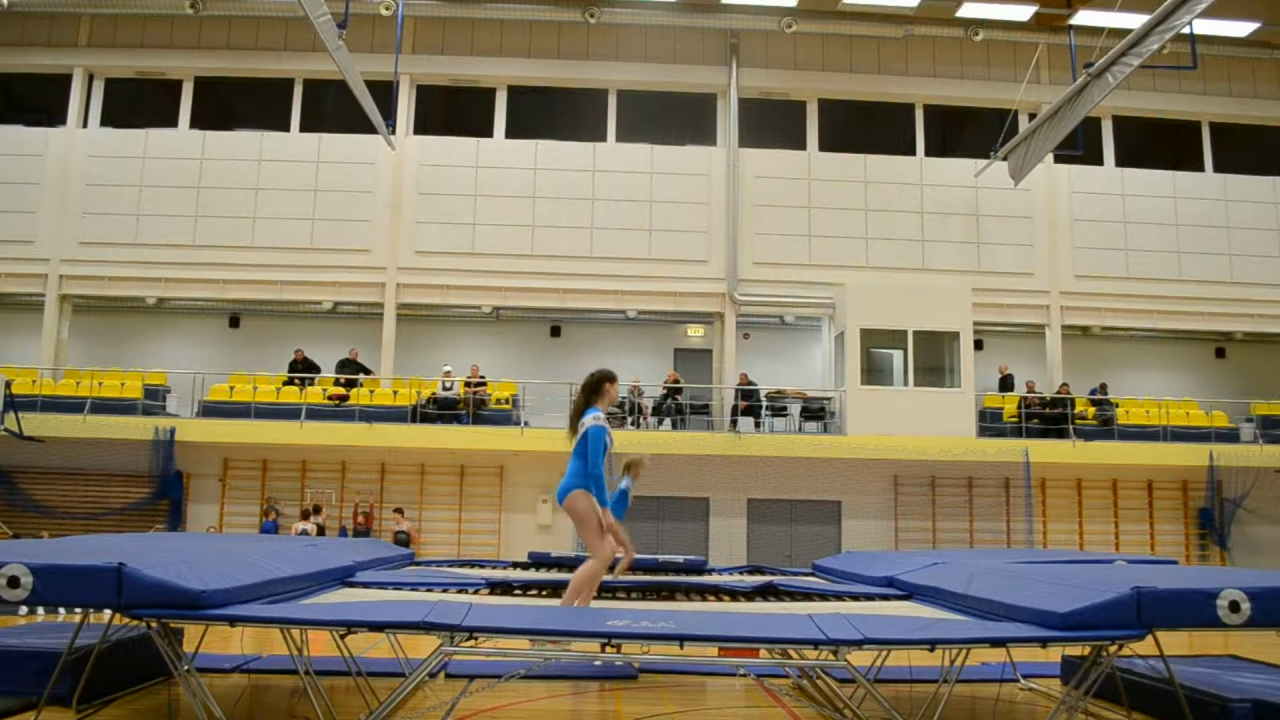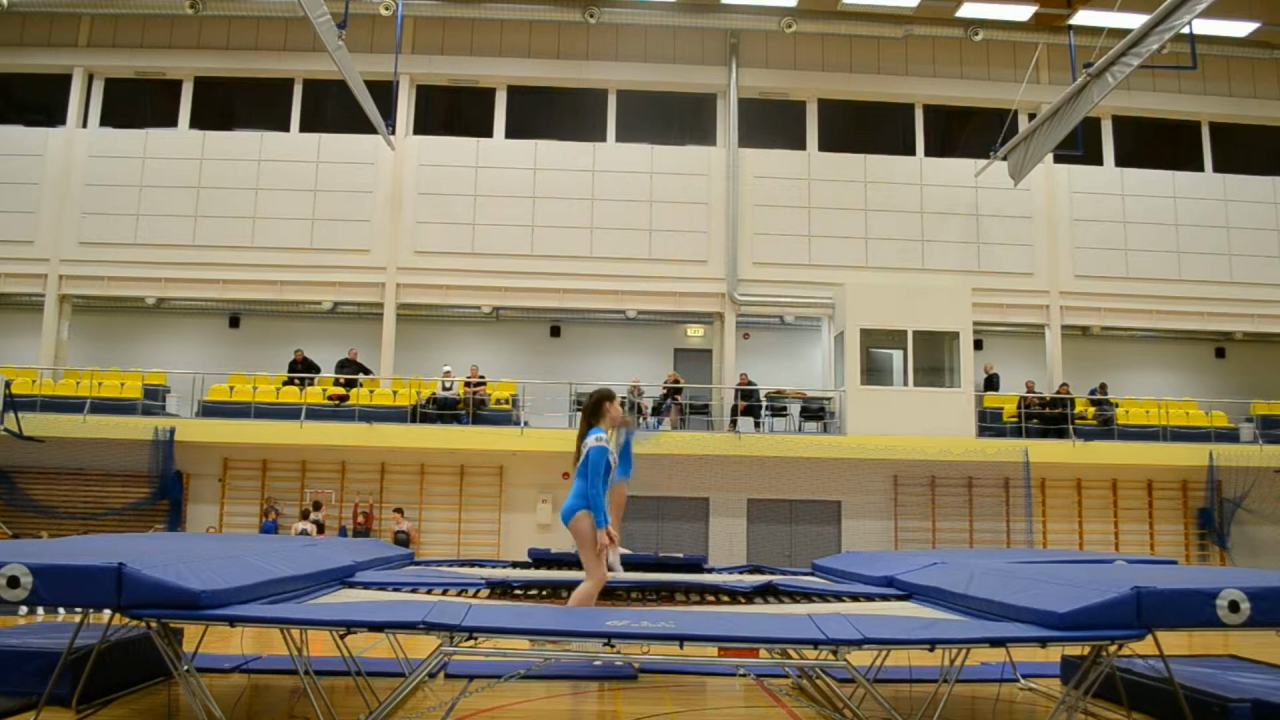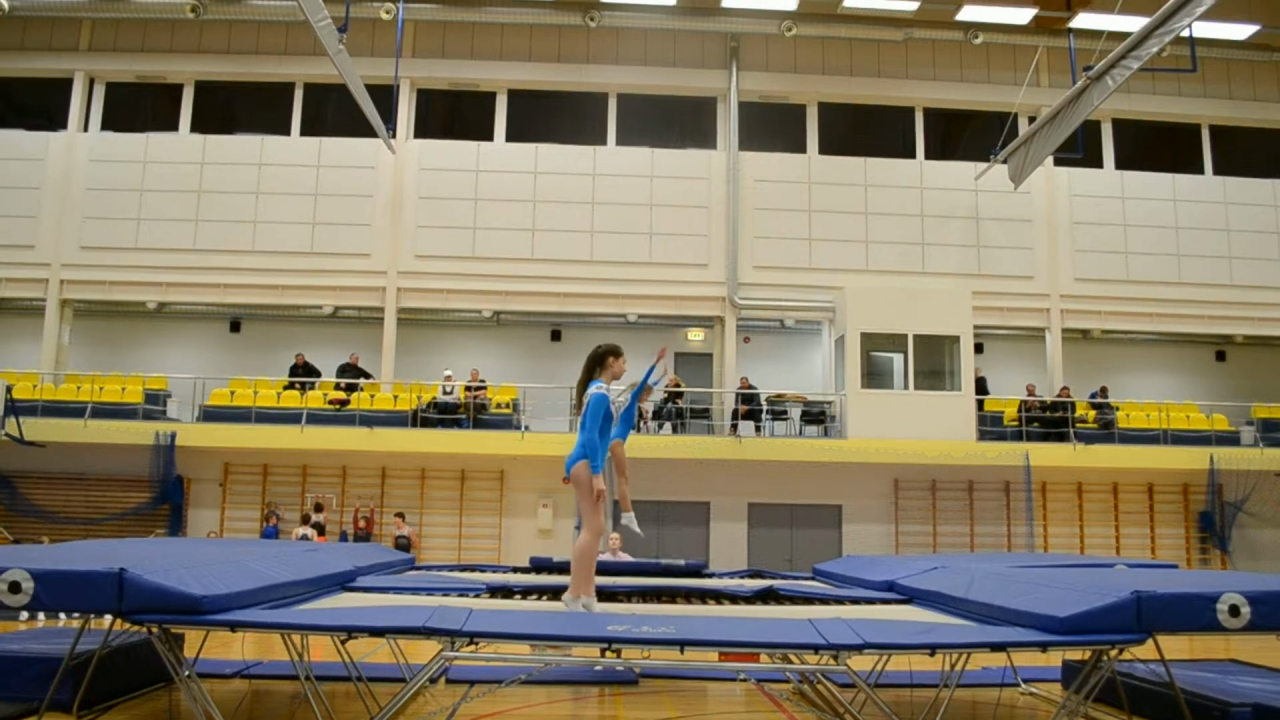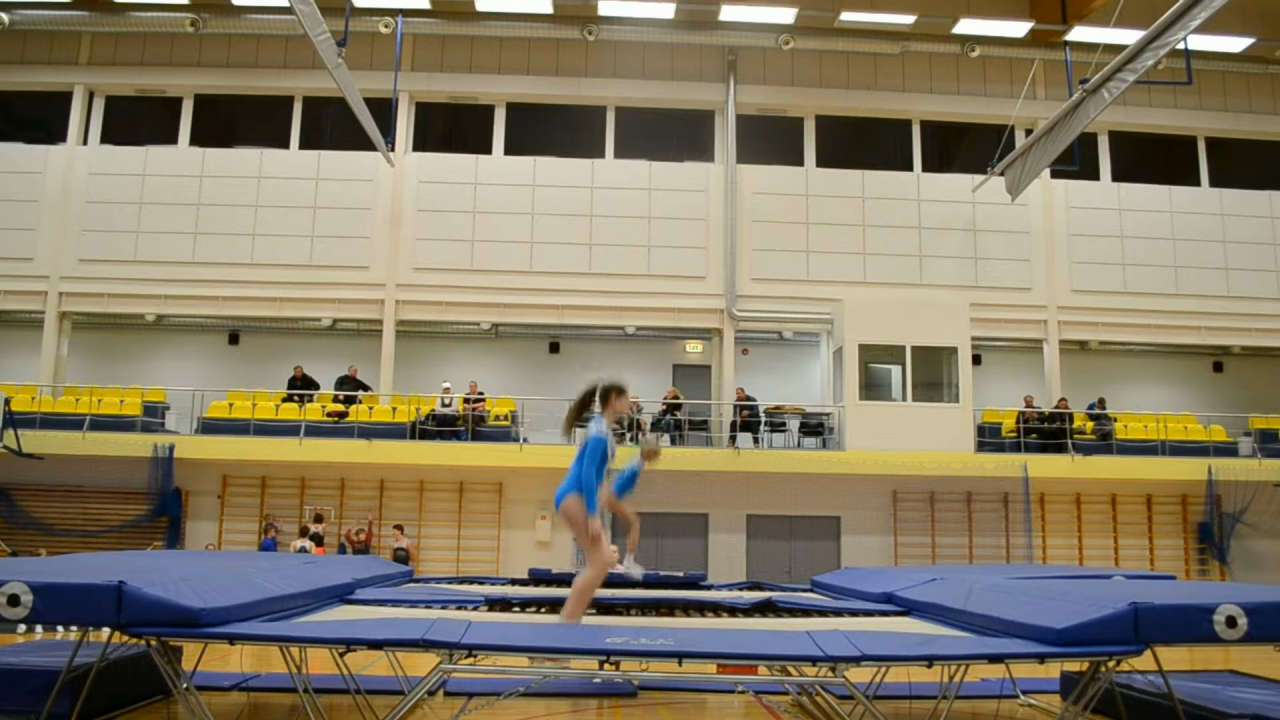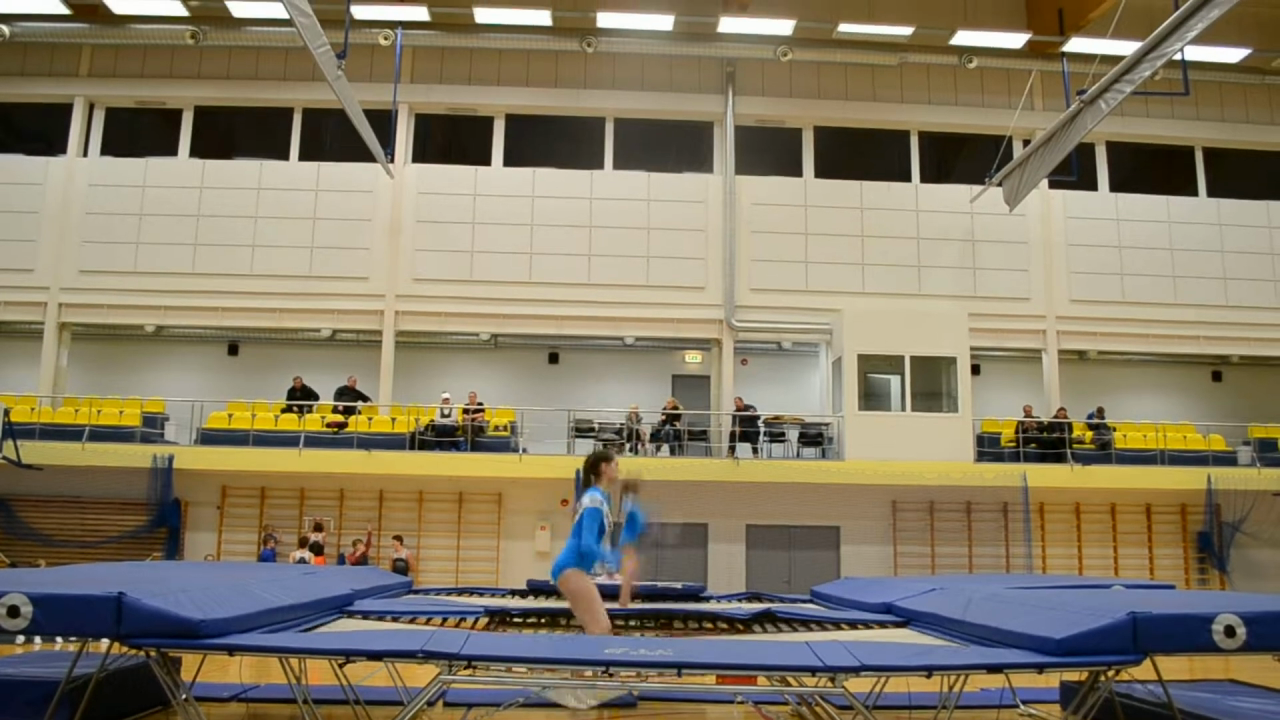
dt=0.3s
person 1, frame 1
left shoulder: (592, 418)
right shoulder: (597, 420)
right elbow: (594, 467)
left wrist: (601, 505)
right wrist: (604, 507)
left hip: (580, 491)
right hip: (577, 491)
left knee: (608, 550)
right knee: (601, 555)
left ankle: (580, 610)
right ankle: (564, 610)
person 1, frame 2
left shoulder: (597, 438)
right shoulder: (599, 440)
right elbow: (594, 488)
left wrist: (607, 525)
right wrist: (601, 528)
left hip: (583, 510)
right hip: (582, 510)
left knee: (597, 577)
right knee: (596, 578)
person 1, frame 3
left shoulder: (598, 390)
right shoulder: (599, 391)
right elbow: (590, 433)
left wrist: (596, 473)
right wrist: (597, 474)
left hip: (585, 463)
right hip: (585, 462)
left knee: (593, 530)
right knee: (593, 529)
left ankle: (586, 595)
right ankle: (574, 594)
person 1, frame 4
left shoulder: (600, 428)
right shoulder: (600, 430)
right elbow: (587, 473)
right wrist: (593, 515)
left hip: (579, 496)
right hip: (573, 496)
left knee: (600, 562)
right knee: (599, 562)
left ankle: (570, 620)
right ankle: (566, 622)
person 1, frame 5
left shoulder: (598, 499)
right shoulder: (595, 502)
left elbow: (598, 544)
right elbow: (587, 546)
left hip: (576, 569)
right hip: (570, 569)
left knee: (599, 627)
right knee: (599, 628)
